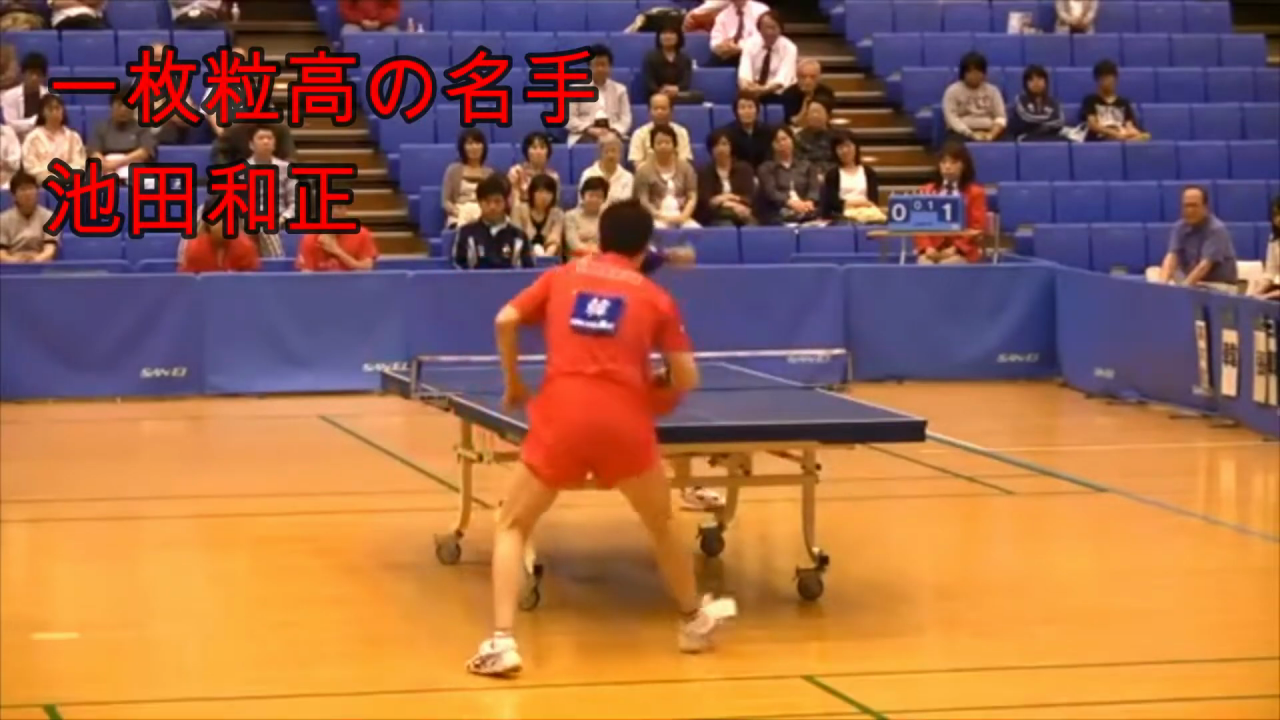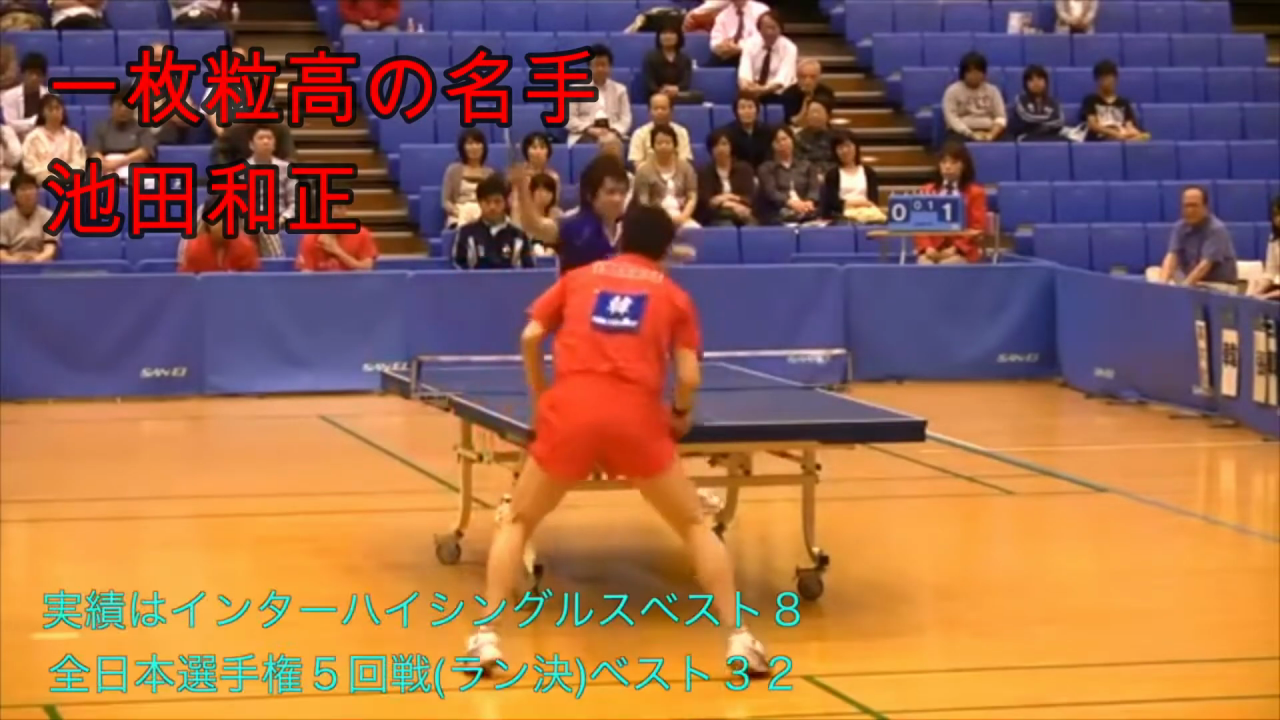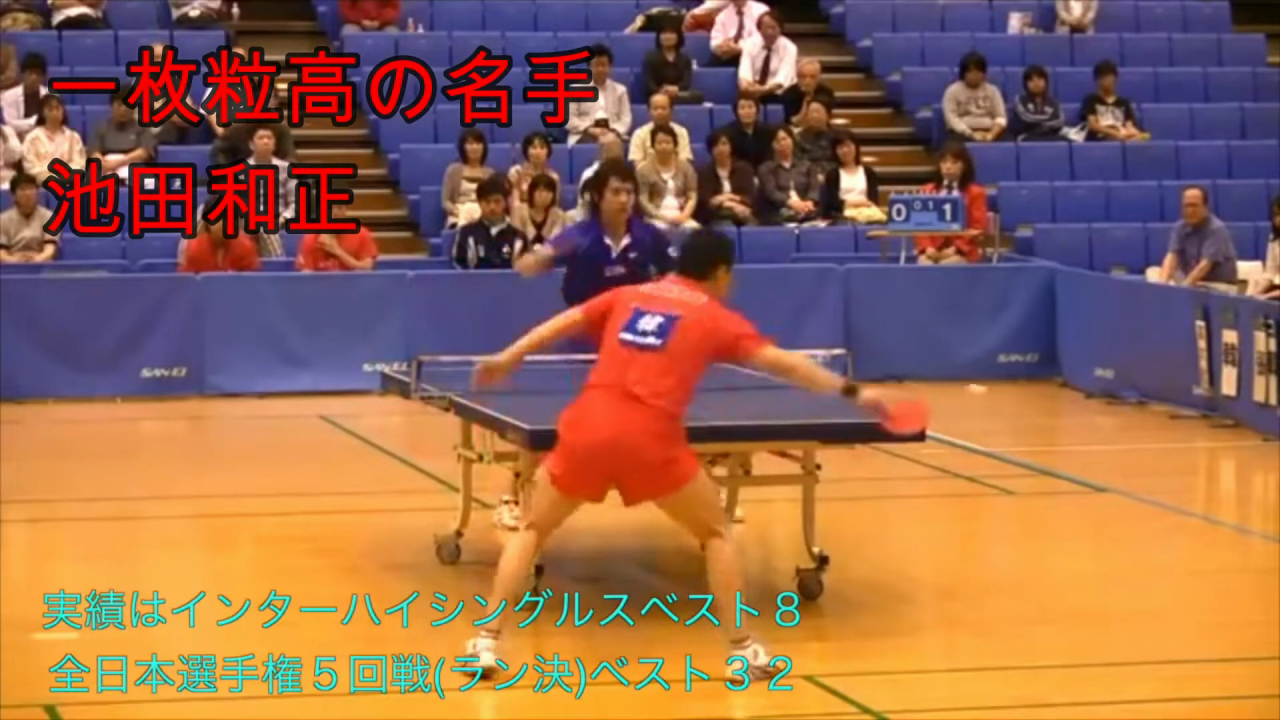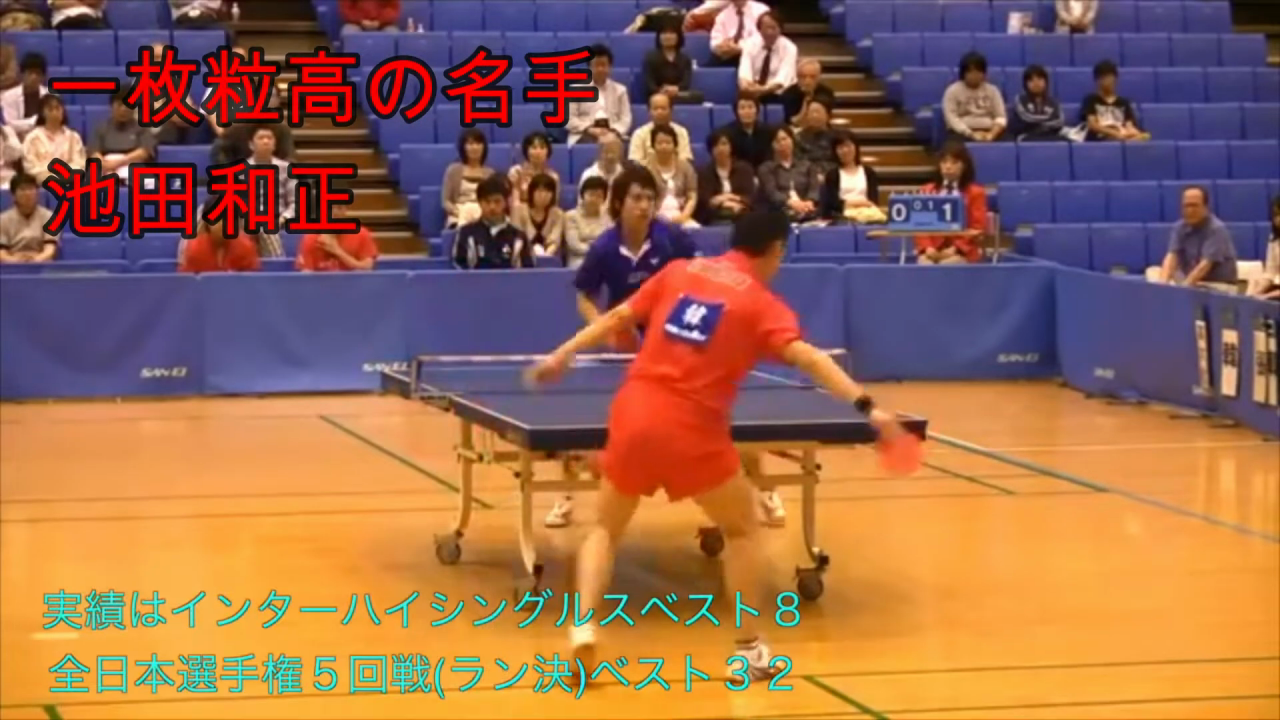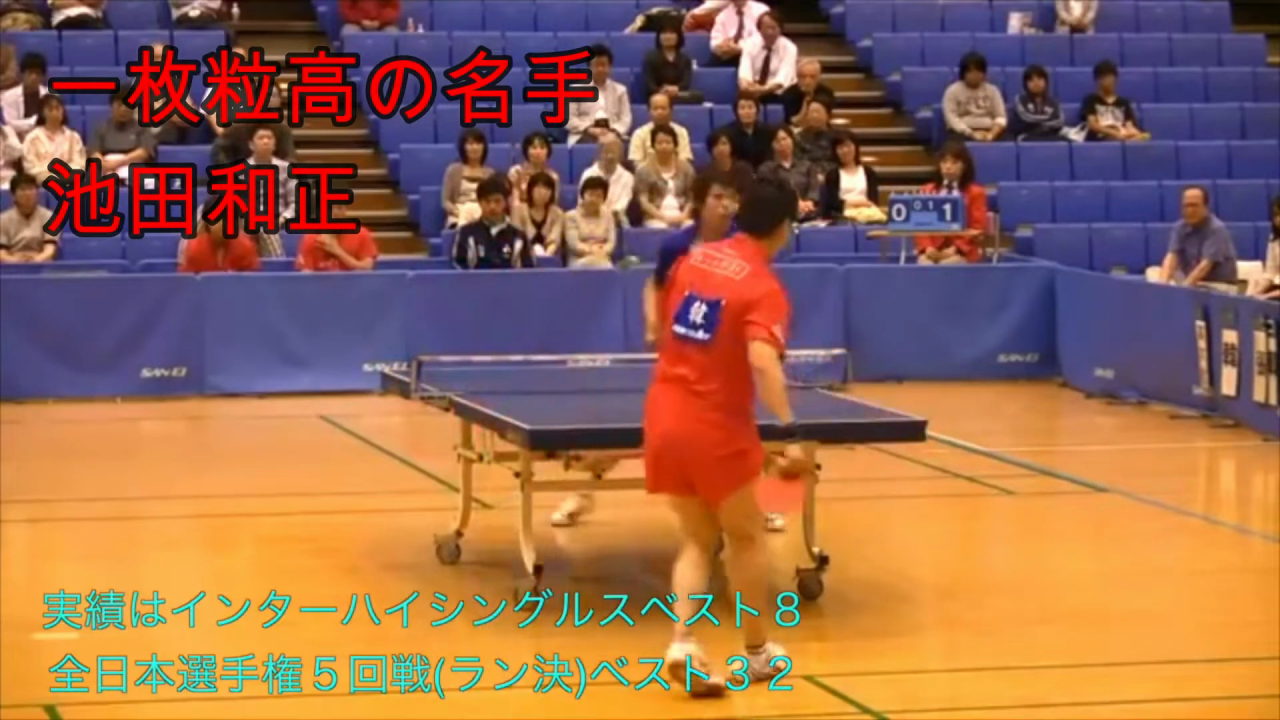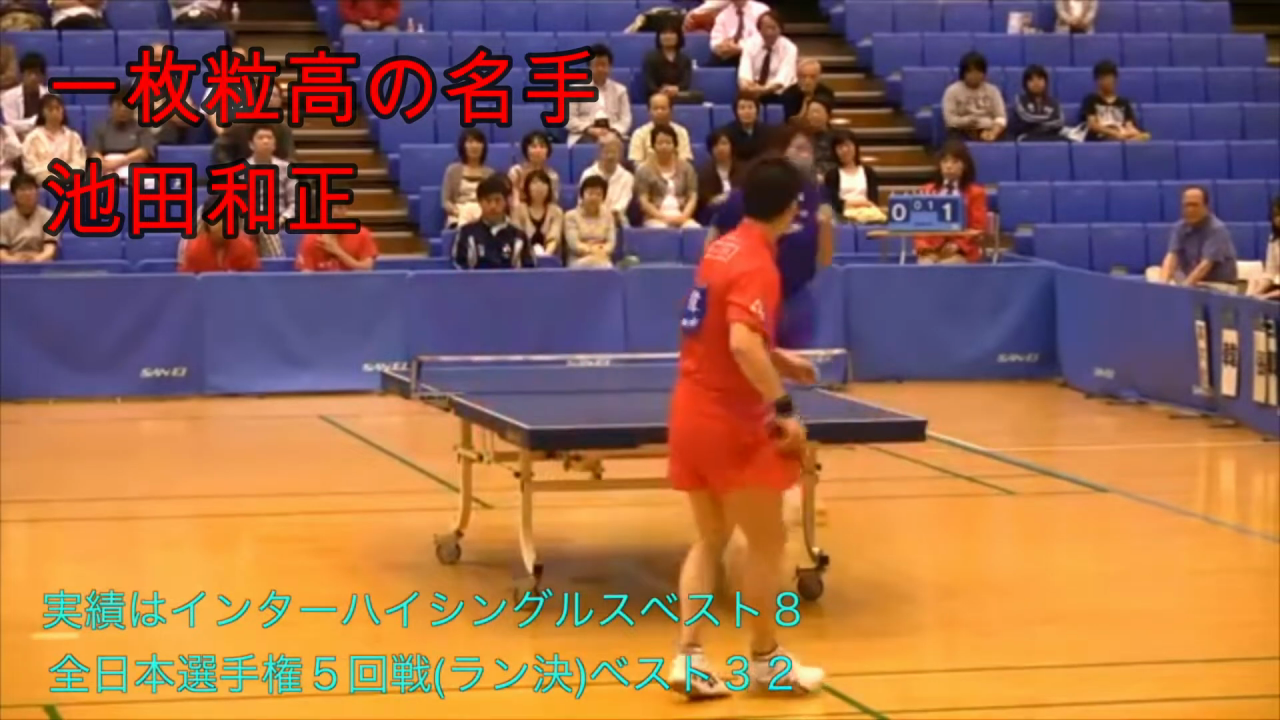
dt=0.2s
person 1, frame 1
left shoulder: (560, 276)
right shoulder: (656, 298)
left elbow: (505, 321)
right elbow: (688, 379)
left wrist: (513, 382)
right wrist: (664, 387)
left hip: (563, 414)
right hip: (625, 421)
left knee: (511, 527)
right knee: (662, 522)
left ankle: (502, 641)
right ankle: (695, 619)
person 1, frame 2
left shoulder: (578, 279)
right shoulder: (674, 296)
left elbow: (530, 336)
right elbow: (689, 378)
left wrist: (541, 397)
right wrist: (681, 415)
left hip: (571, 413)
right hip: (637, 421)
left knee: (516, 521)
right knee: (695, 525)
left ankle: (486, 637)
right ankle: (738, 640)
person 1, frame 3
left shoulder: (627, 295)
right shoulder: (718, 320)
left elbow: (564, 323)
right elbow: (782, 361)
left wrist: (506, 360)
right wrist: (851, 391)
left hip: (589, 428)
right hip: (650, 439)
left knee: (530, 530)
right knee: (715, 534)
left ankle: (486, 642)
right ankle: (742, 649)
person 1, frame 4
left shoulder: (679, 270)
right shoulder: (762, 306)
left elbow: (618, 317)
right elbow: (807, 357)
left wrist: (562, 355)
right wrist: (866, 405)
left hip: (634, 416)
right hip: (691, 432)
left knee: (603, 529)
right knee: (744, 532)
left ankle: (584, 627)
right ankle: (750, 649)
person 1, frame 5
left shoulder: (692, 259)
right shoulder: (764, 288)
left elbow: (664, 322)
right elbow: (762, 362)
right wrist: (792, 434)
left hip: (664, 418)
right hip: (717, 429)
left knee: (698, 543)
right knee: (747, 539)
left ankle: (683, 644)
right ankle: (757, 652)
person 1, frame 6
left shoulder: (718, 249)
right shoulder: (758, 267)
right elbow: (743, 346)
left wrist: (778, 358)
right wrist: (785, 409)
left hip: (688, 413)
right hip: (727, 421)
left knee: (708, 540)
right knee: (767, 542)
left ankle: (688, 658)
right ankle: (766, 660)
person 2, frame 1
left shoulder: (644, 264)
right shoulder: (586, 275)
left elbow: (679, 257)
left wrist: (676, 255)
left hip: (627, 364)
right hip: (584, 363)
left knee: (670, 417)
right knee: (555, 431)
left ankle: (689, 489)
right ankle: (514, 501)
person 2, frame 2
left shoulder: (632, 227)
right shoulder: (578, 227)
left elbow: (662, 248)
right elbow: (537, 229)
left wrist: (676, 251)
right wrist: (522, 189)
left hip: (625, 333)
right hip: (581, 337)
left knee: (658, 410)
right knee: (557, 419)
left ankle: (687, 488)
right ankle: (512, 497)
person 2, frame 3
left shoulder: (649, 236)
right shoulder: (578, 238)
left elbow: (672, 279)
right elbow: (527, 268)
right wrist: (537, 259)
left hip: (637, 338)
right hip: (588, 341)
left knee: (674, 414)
right knee: (555, 425)
left ankle: (712, 495)
right ankle: (514, 498)
person 2, frame 4
left shoulder: (671, 239)
right shoulder: (603, 249)
right elbow: (583, 296)
right hip: (630, 341)
left ankle: (763, 493)
right ankle: (568, 497)
person 2, frame 5
left shoulder: (744, 247)
right shoulder: (677, 245)
left elbow: (756, 300)
right elbow: (656, 288)
right wrist: (654, 325)
left hip: (730, 341)
right hip: (684, 345)
right knee: (643, 422)
left ankle: (767, 497)
right ankle: (586, 495)
person 2, frame 6
left shoulder: (813, 196)
right shoulder: (747, 196)
left elbow: (824, 260)
right elbow: (714, 242)
left wrist: (826, 228)
right wrist: (716, 287)
left hip: (796, 302)
right hip: (755, 305)
left knee: (798, 385)
right knee: (764, 394)
left ankle: (794, 481)
